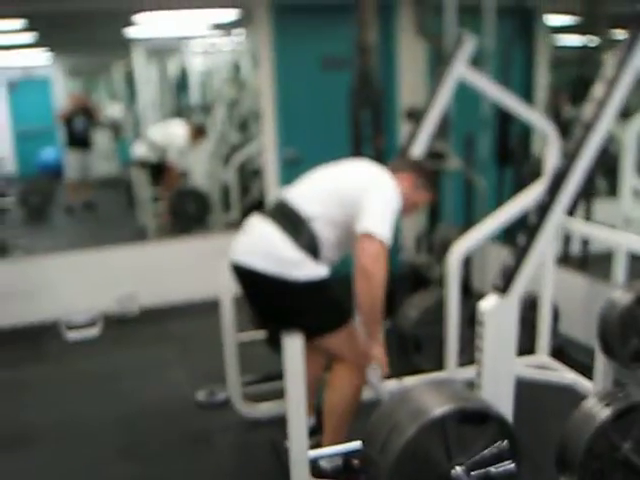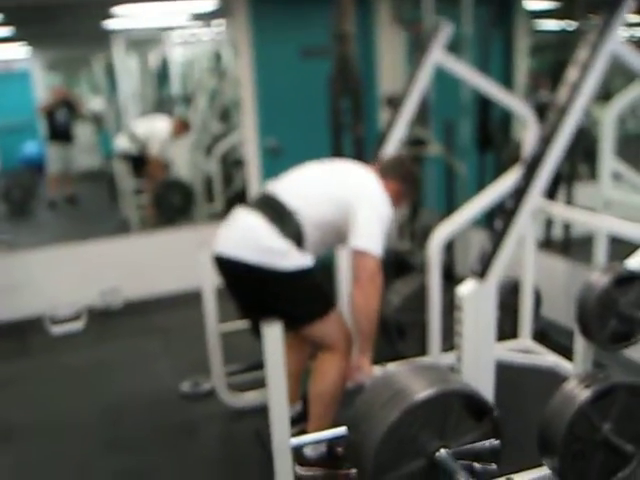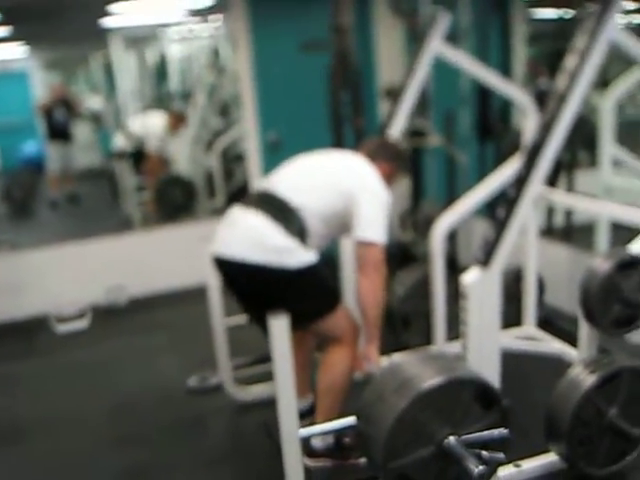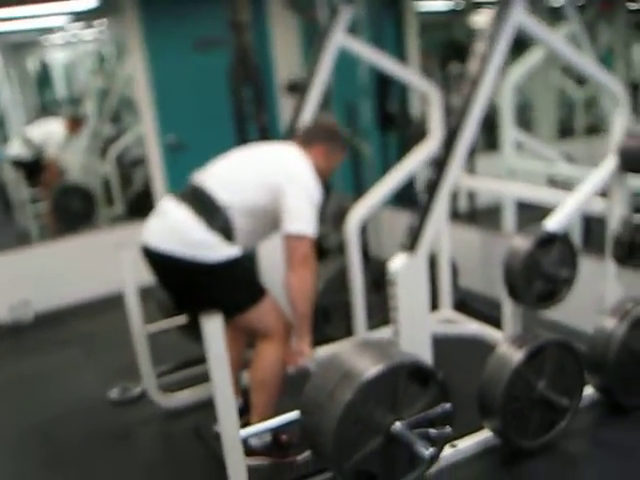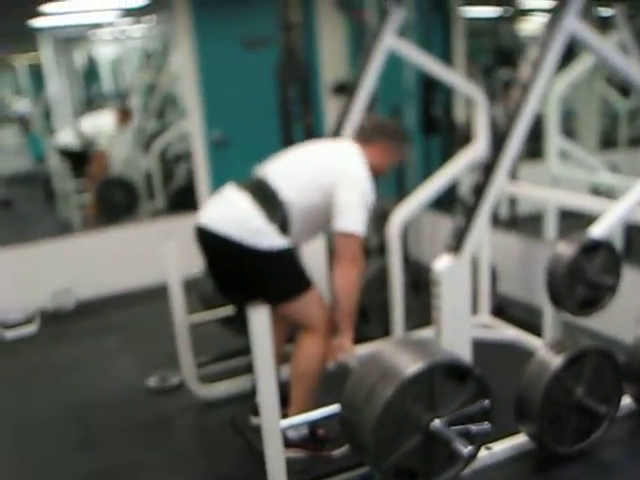
dt=1s
person 1, frame 1
left shoulder: (362, 173)
right shoulder: (384, 190)
right elbow: (370, 266)
right wrist: (373, 340)
left hip: (247, 251)
right hip: (282, 264)
left knee: (315, 339)
right knee: (350, 356)
person 1, frame 2
left shoulder: (344, 171)
right shoulder: (374, 199)
right elbow: (367, 281)
right wrist: (364, 356)
left hip: (229, 244)
right hip: (268, 255)
left knee: (298, 329)
right knee: (336, 344)
right ankle: (314, 452)
person 1, frame 3
left shoulder: (323, 160)
right shoulder: (372, 185)
right elbow: (371, 270)
right wrist: (372, 345)
left hip: (227, 246)
right hip: (273, 254)
left knee: (300, 321)
right knee: (343, 336)
left ankle: (302, 410)
right ankle: (321, 443)
person 1, frame 4
left shoulder: (267, 154)
right shoulder: (302, 178)
right elbow: (300, 263)
right wrist: (303, 339)
left hip: (158, 236)
right hip: (194, 247)
left knee: (235, 318)
right knee: (273, 331)
right ankle: (258, 440)
person 1, frame 5
left shoulder: (328, 151)
right shoulder: (355, 175)
right elbow: (347, 260)
right wrist: (345, 335)
left hip: (213, 221)
right hip: (246, 235)
left knee: (280, 309)
right knee: (317, 324)
right ankle: (296, 432)
